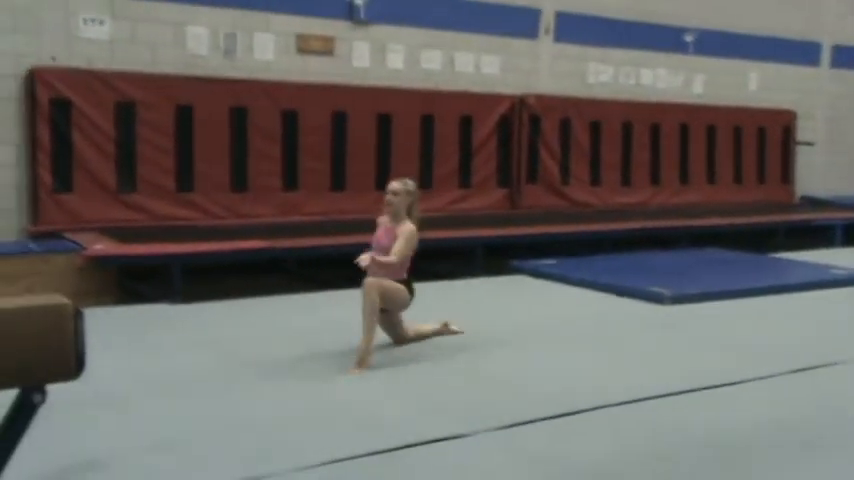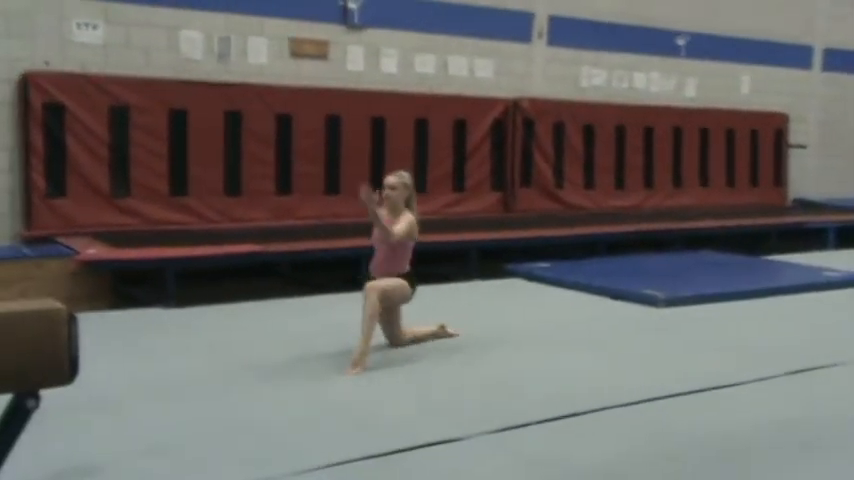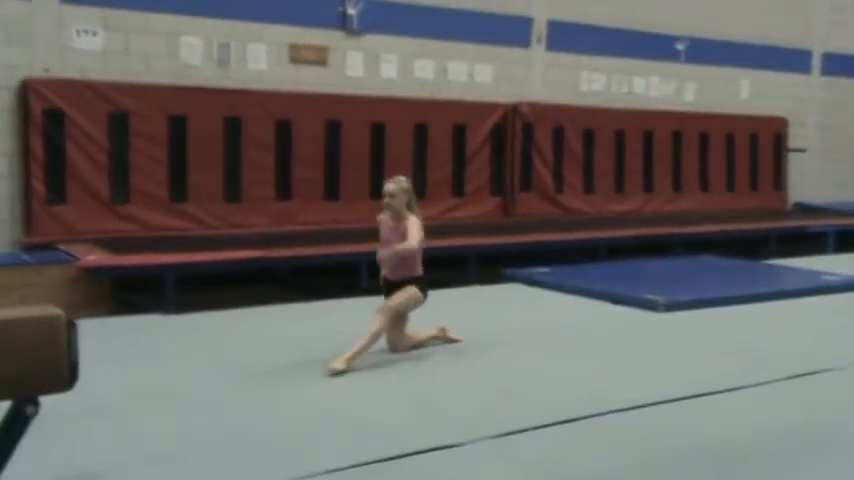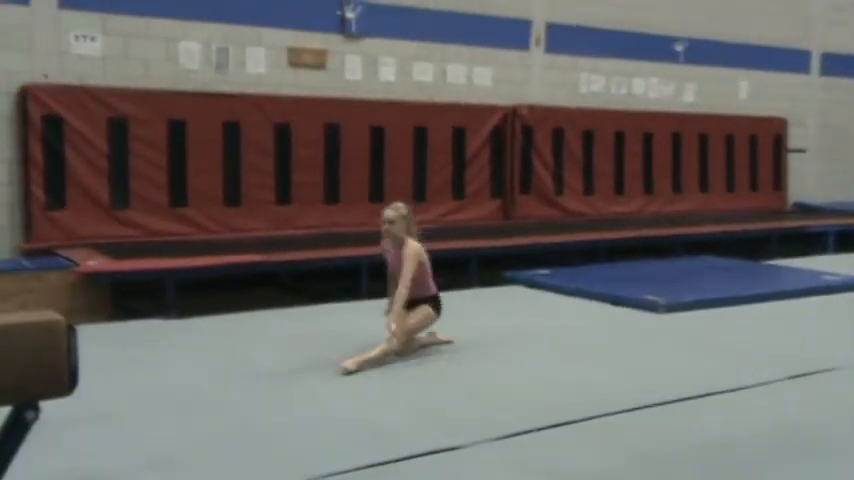
dt=0.2s
person 1, frame 1
left shoulder: (408, 230)
right shoulder: (381, 221)
left elbow: (394, 262)
left wrist: (371, 258)
left hip: (400, 289)
right hip: (384, 288)
left knee: (370, 284)
right knee: (400, 337)
left ankle: (365, 353)
right ankle: (439, 328)
person 1, frame 2
left shoulder: (408, 219)
right shoulder: (382, 212)
left elbow: (394, 236)
left wrist: (375, 213)
left hip: (402, 282)
right hip: (380, 280)
left knee: (371, 288)
right knee: (396, 339)
left ankle: (361, 356)
right ankle: (437, 330)
person 1, frame 3
left shoulder: (412, 222)
right shoulder: (382, 219)
left elbow: (413, 246)
left wrist: (387, 253)
left hip: (414, 285)
right hip: (391, 284)
left knee: (385, 310)
right knee: (397, 344)
left ankle: (350, 357)
right ankle: (437, 334)
person 1, frame 4
left shoulder: (412, 249)
right shoulder: (386, 244)
left elbow: (404, 286)
left wrist: (393, 321)
right wrist: (391, 305)
left hip: (428, 303)
right hip: (407, 302)
left knee: (397, 335)
right knee: (398, 343)
right ankle: (431, 338)
